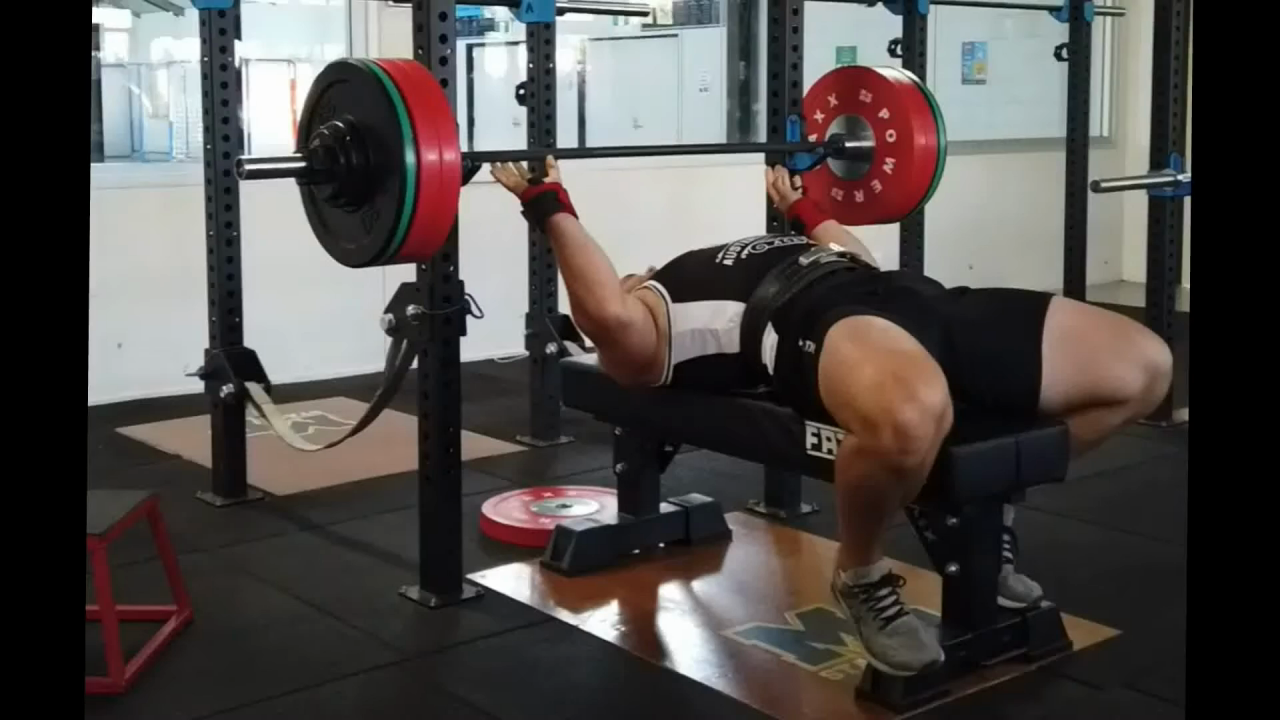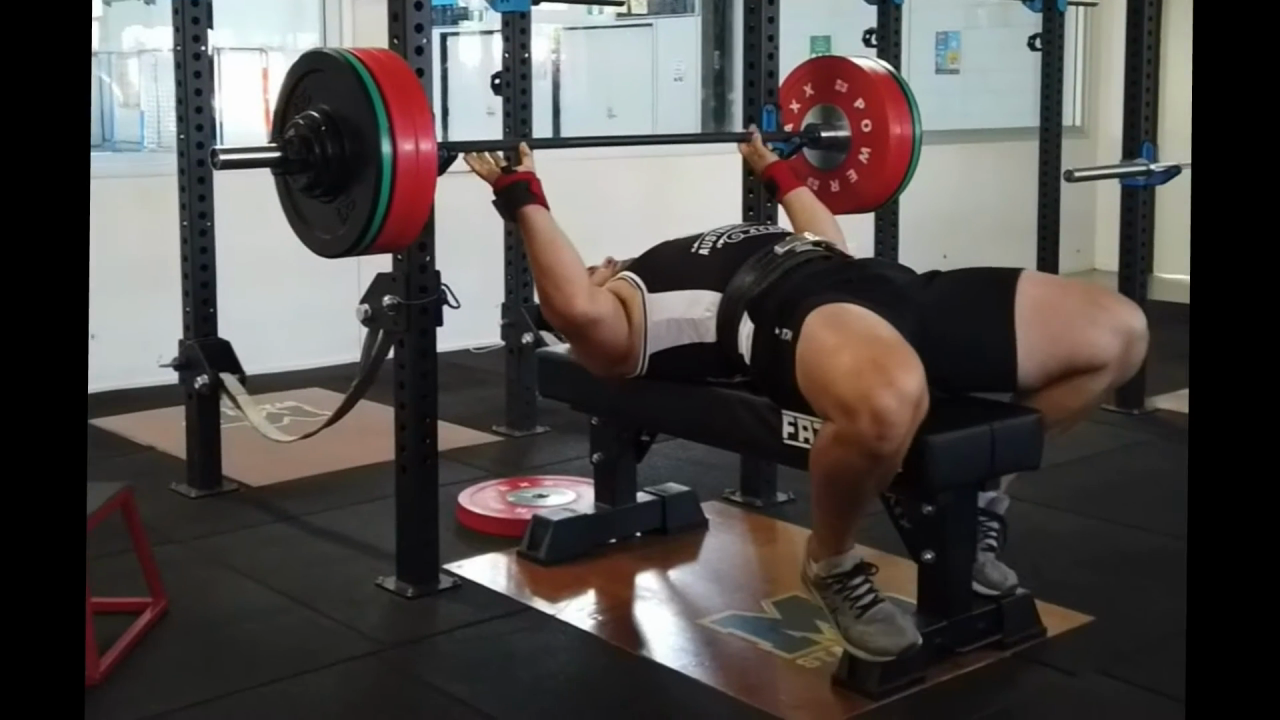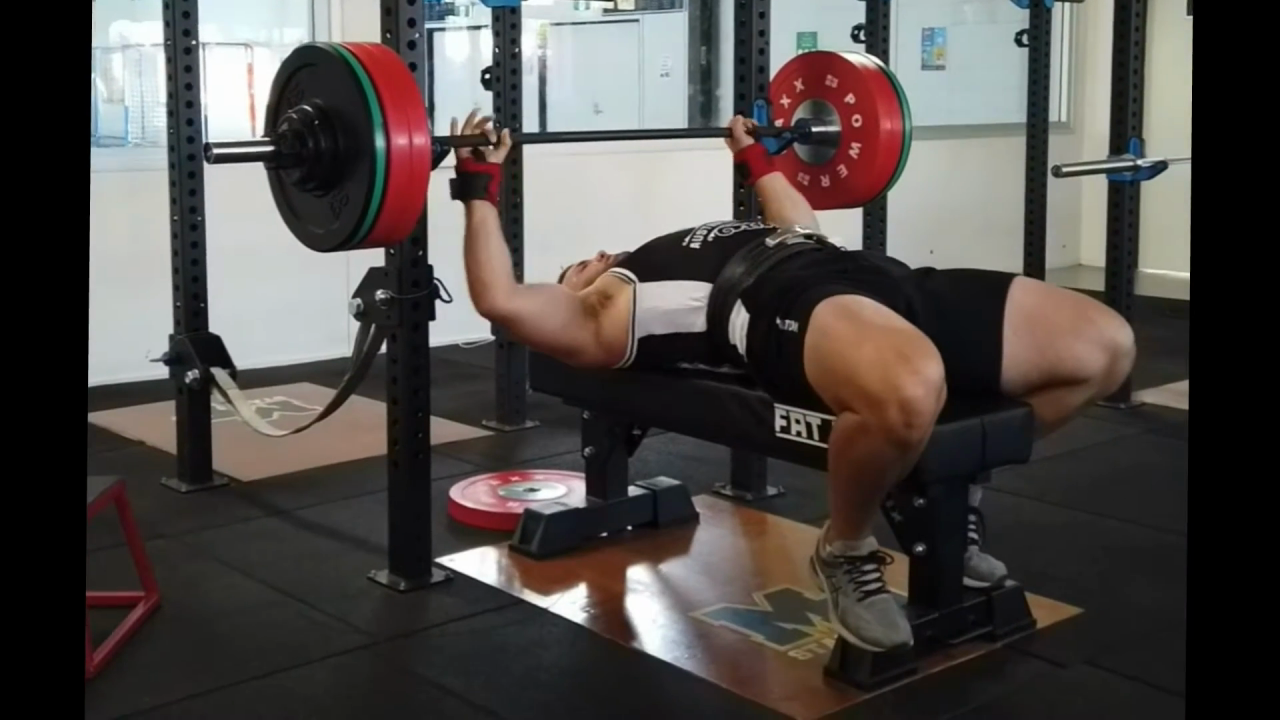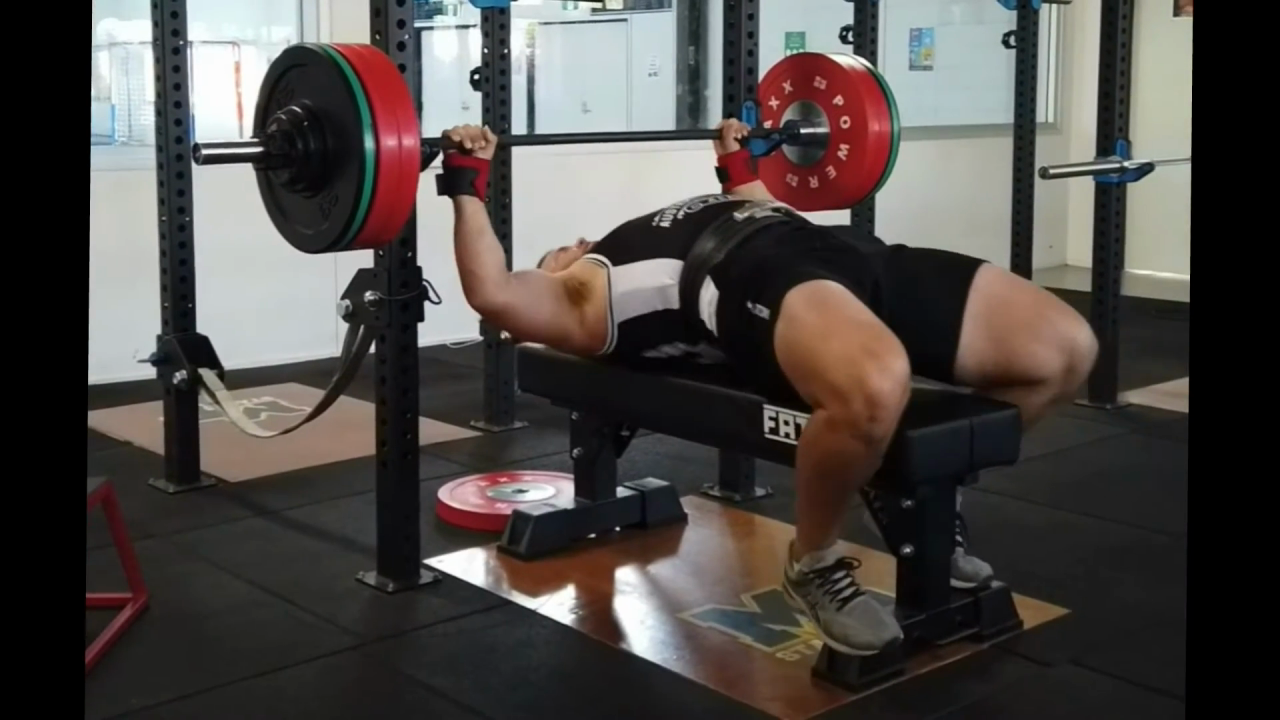
dt=0.7s
person 1, frame 1
left shoulder: (723, 281)
right shoulder: (637, 342)
left elbow: (858, 268)
right elbow: (606, 310)
left wrist: (799, 206)
right wrist: (548, 205)
left knee: (1143, 366)
right knee: (910, 416)
right ankle: (860, 576)
person 1, frame 2
left shoulder: (700, 271)
right shoulder: (614, 331)
left elbow: (830, 246)
right elbow: (575, 308)
left wrist: (774, 168)
right wrist: (520, 196)
left knee: (1117, 331)
right knee: (887, 402)
left ankle: (977, 487)
right ankle: (832, 564)
person 1, frame 3
left shoulder: (661, 271)
right shoulder: (595, 323)
left elbow: (802, 231)
right elbow: (500, 299)
left wrist: (753, 157)
right wrist: (479, 183)
left knee: (1105, 346)
right knee: (909, 391)
right ankle: (846, 550)
person 1, frame 4
left shoulder: (639, 260)
right shoulder: (579, 304)
left elbow: (757, 230)
right elbow: (492, 293)
left wrist: (736, 164)
right wrist: (465, 183)
left knee: (1065, 347)
right knee: (874, 386)
right ankle: (814, 563)
